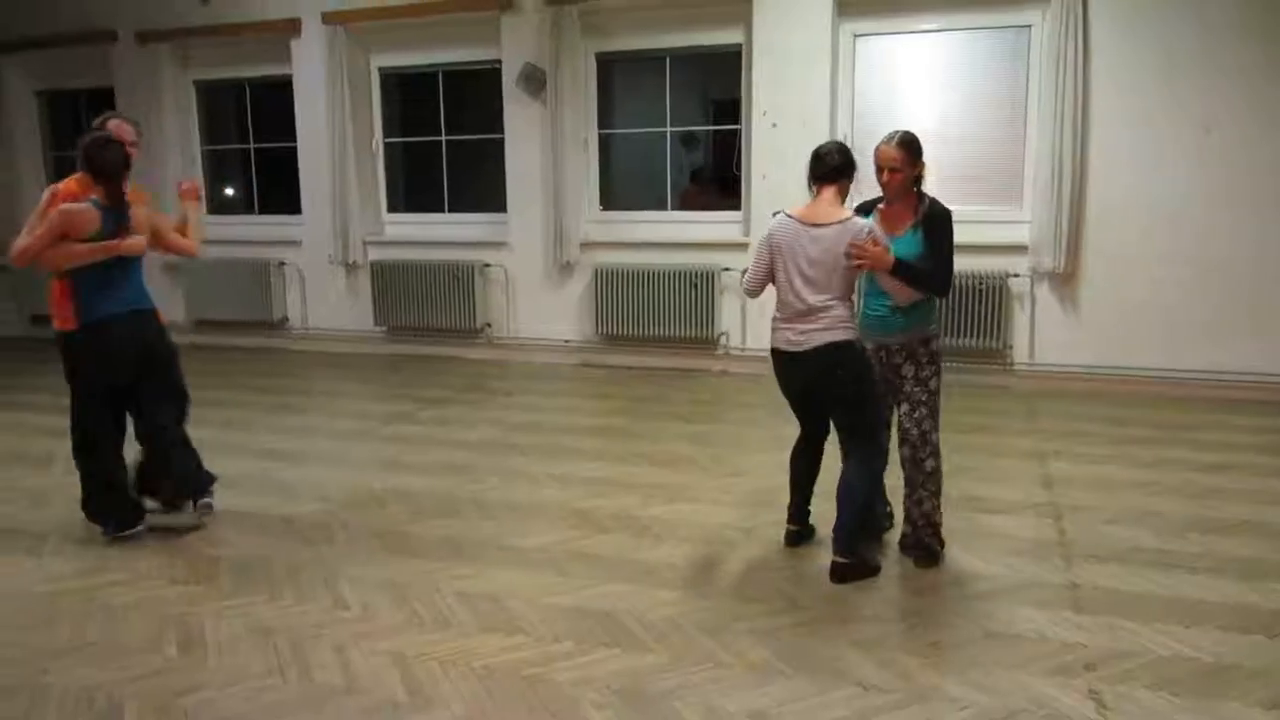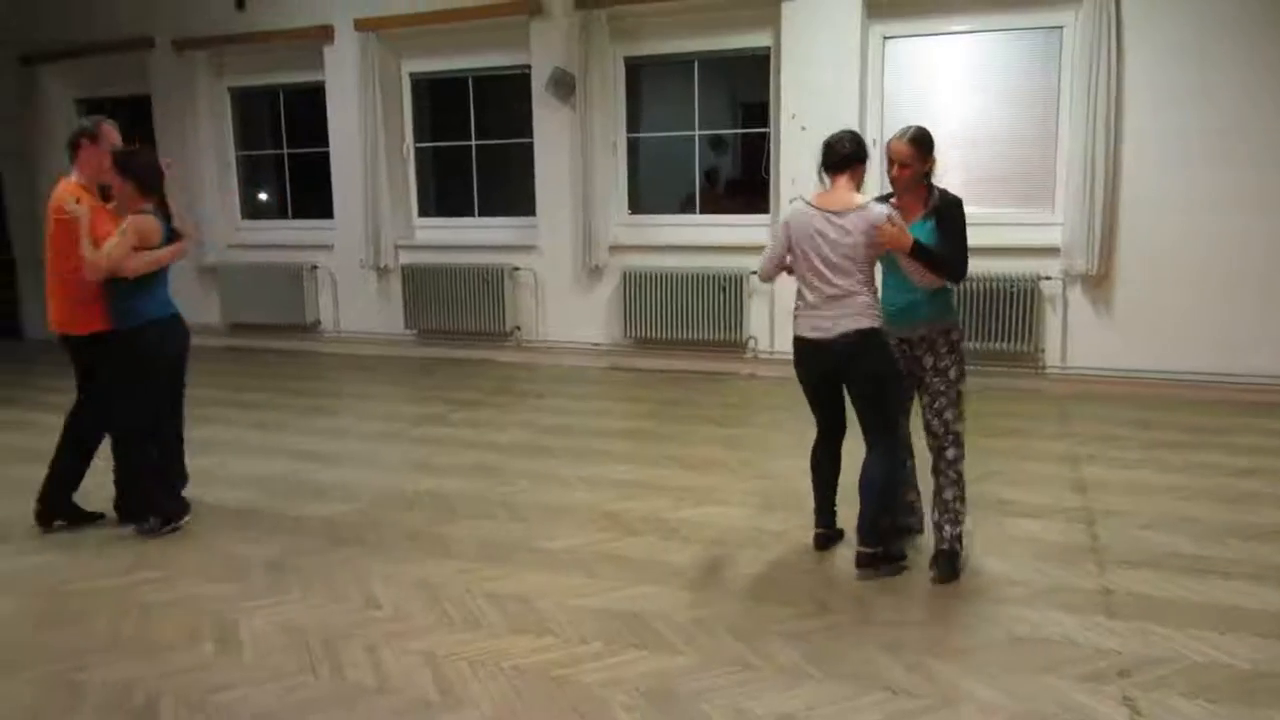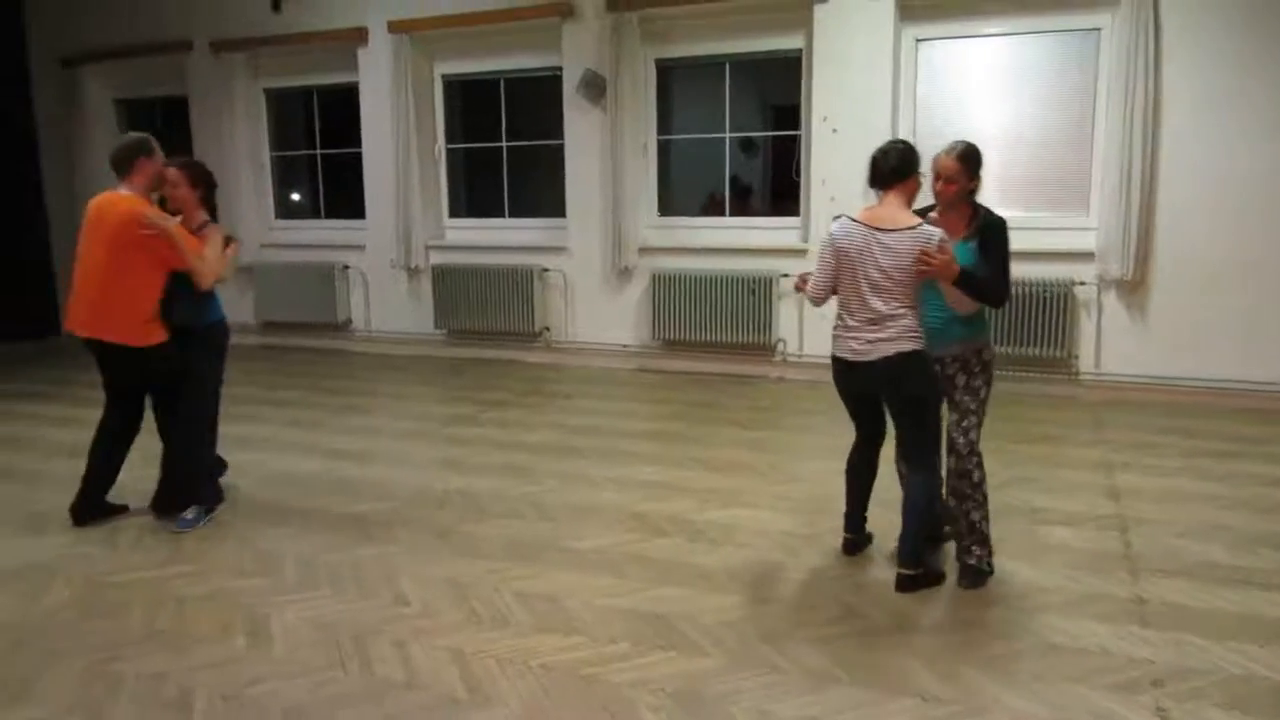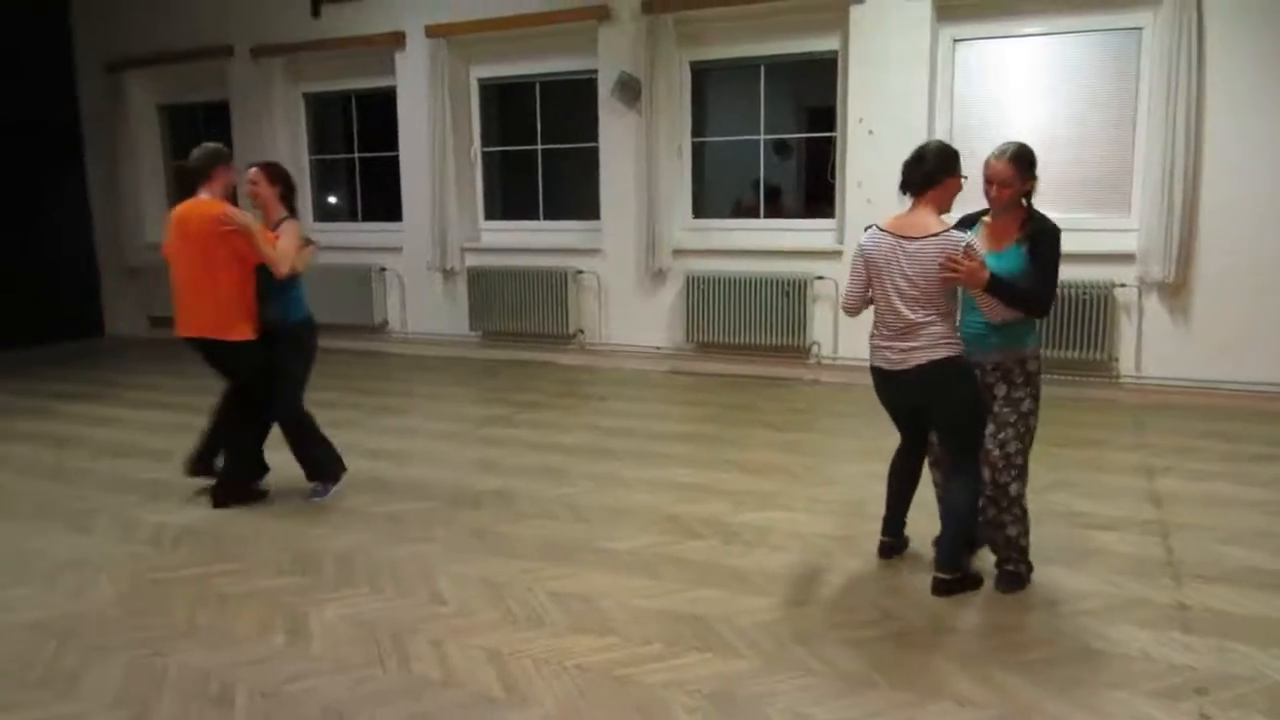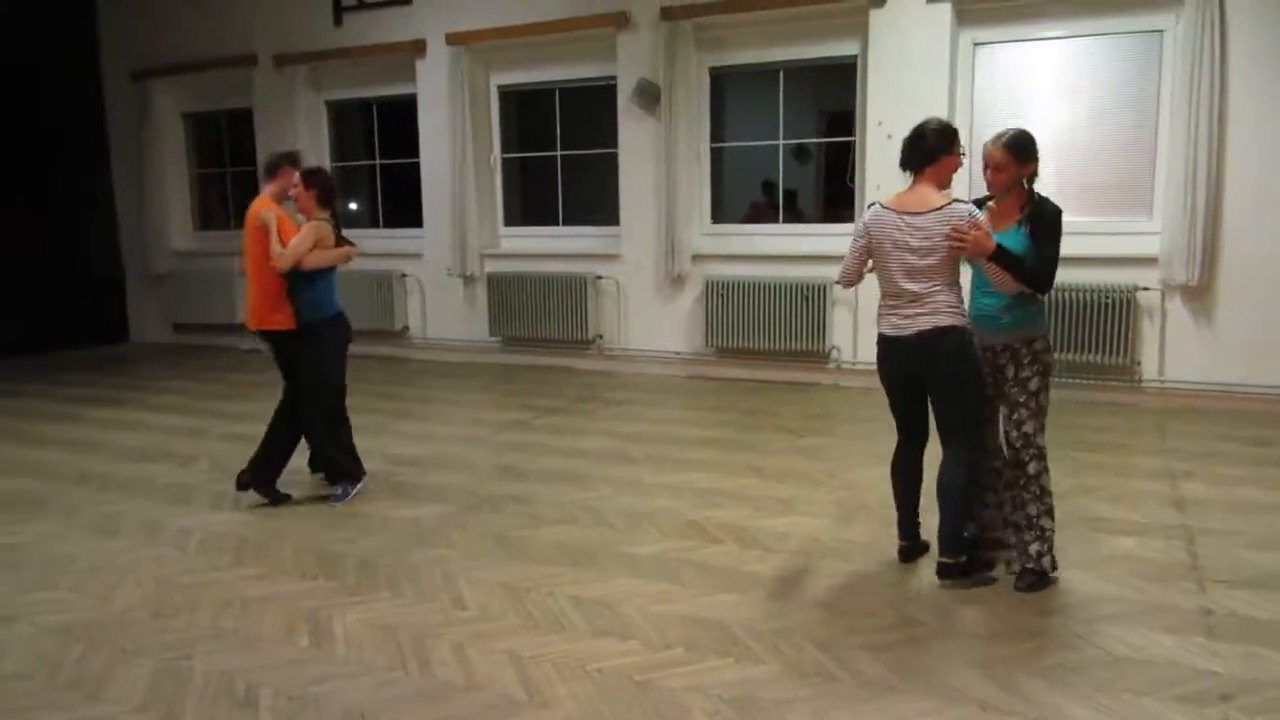
dt=0.4s
person 1, frame 1
left shoulder: (779, 225)
right shoulder: (859, 229)
left elbow: (751, 287)
left hip: (787, 354)
right hip: (837, 352)
left knee: (812, 432)
right knee: (863, 449)
left ankle: (796, 524)
right ankle: (845, 555)
person 1, frame 2
left shoulder: (796, 214)
right shoulder: (877, 216)
left elbow: (765, 271)
right elbow: (923, 278)
left hip: (809, 343)
right hip: (862, 340)
left knee: (829, 431)
right knee: (883, 438)
left ankle: (825, 527)
right ankle: (872, 545)
person 1, frame 3
left shoulder: (842, 229)
right shoulder: (929, 237)
left elbow: (818, 295)
left wrist: (806, 281)
left hip: (848, 360)
right hip: (903, 360)
left knee: (868, 438)
right knee: (921, 457)
left ankle: (853, 532)
right ankle: (911, 565)
person 1, frame 4
left shoulder: (873, 238)
right shoulder: (956, 243)
left elbow: (851, 305)
left hip: (886, 369)
right hip: (941, 368)
left knee: (912, 442)
right knee: (963, 463)
left ankle: (891, 535)
right ankle: (948, 569)
person 1, frame 5
left shoulder: (875, 216)
right shoulder: (961, 214)
left elbow: (847, 278)
left hip: (892, 344)
right hip: (945, 340)
left knee: (910, 437)
right knee: (960, 443)
left ankle: (908, 539)
right ankle: (952, 555)
person 2, frame 1
left shoulder: (935, 216)
right shoulder: (864, 213)
left elbow: (942, 284)
left wrist: (890, 262)
left hip: (916, 345)
right hip: (869, 341)
left knee: (918, 440)
left ankle: (922, 535)
person 2, frame 2
left shoulder: (946, 207)
right shoulder: (878, 208)
left elbow: (957, 270)
left wrist: (910, 245)
left hip: (937, 337)
right hip: (892, 335)
left knee: (943, 432)
left ankle: (948, 542)
right ankle: (903, 515)
person 2, frame 3
left shoulder: (989, 226)
right shoulder: (916, 221)
left elbow: (999, 295)
left wrist: (955, 273)
left hip: (969, 355)
right hip: (921, 352)
left knee: (962, 446)
left ankle: (975, 552)
person 2, frame 4
left shoulder: (1041, 233)
right shoulder: (969, 224)
left elbow: (1041, 305)
left wrist: (986, 281)
left hip: (1013, 365)
right hip: (965, 359)
left knee: (1002, 460)
right knee: (944, 451)
left ankle: (1013, 559)
person 2, frame 5
left shoulder: (1044, 214)
right shoulder: (976, 209)
left elbow: (1042, 281)
left wrist: (992, 250)
left hip: (1024, 344)
right hip: (980, 341)
left knee: (1023, 443)
right knee: (977, 437)
left ankle: (1036, 556)
right ankle: (990, 531)
person 3, frame 1
left shoulder: (132, 196)
right shoulder: (66, 195)
right elbow: (51, 255)
left wrist: (187, 208)
left knee: (173, 397)
left ankle: (150, 478)
person 3, frame 2
left shoulder: (76, 194)
right shoulder: (76, 202)
left elbow: (109, 231)
right wrist: (172, 250)
left hip: (81, 322)
right hip: (93, 324)
left knee: (93, 409)
left ankle: (55, 501)
right ankle: (132, 503)
person 3, frame 3
left shoulder: (96, 207)
right shoulder: (151, 220)
right elbow: (205, 273)
right wrist: (225, 248)
left hip: (93, 327)
right hip: (136, 332)
left knee: (120, 411)
right knee: (173, 405)
left ankle: (91, 500)
person 3, frame 4
left shoulder: (177, 216)
right shoulder: (230, 218)
left hip: (194, 325)
right hip: (232, 327)
left knee: (240, 389)
right knee: (255, 400)
left ankle: (225, 461)
right ankle: (232, 484)
person 3, frame 5
left shoulder: (260, 210)
right shoulder: (273, 214)
right elbow: (305, 260)
right wrist: (344, 252)
left hip: (274, 316)
right hip: (279, 319)
right knee: (299, 394)
left ankle: (323, 457)
right ankle: (259, 473)
person 4, frame 1
left shoulder: (70, 214)
right shoulder: (142, 217)
left elbow: (18, 256)
right elbow: (190, 247)
left wrist: (44, 210)
right wrist: (191, 207)
left hip: (98, 336)
right hip: (146, 328)
left knee: (97, 428)
right knee: (160, 416)
left ankle: (122, 515)
right ankle: (192, 488)
person 4, frame 2
left shoulder: (136, 224)
right shoulder: (158, 218)
left elbow: (95, 271)
left wrist: (84, 222)
left hip: (147, 338)
right hip: (165, 331)
left knee: (135, 422)
right knee: (161, 417)
left ankle: (167, 509)
right ankle: (168, 497)
person 4, frame 3
left shoulder: (210, 233)
left hip: (204, 336)
right hip: (175, 333)
left knee: (192, 415)
right knee: (173, 412)
left ankle: (202, 498)
right ankle: (203, 479)
person 4, frame 4
left shoulder: (289, 228)
right shoulder: (263, 225)
left elbow: (281, 269)
left wrist: (251, 228)
left hip: (292, 332)
right hip: (266, 331)
left knee: (285, 406)
left ankle: (328, 470)
person 4, frame 5
left shoulder: (315, 228)
right shoulder: (326, 226)
left elbow: (282, 263)
left wrist: (273, 227)
left hip: (321, 329)
right hip: (325, 325)
left knee: (317, 404)
right knee: (325, 401)
left ankle: (347, 474)
right ankle: (343, 469)
